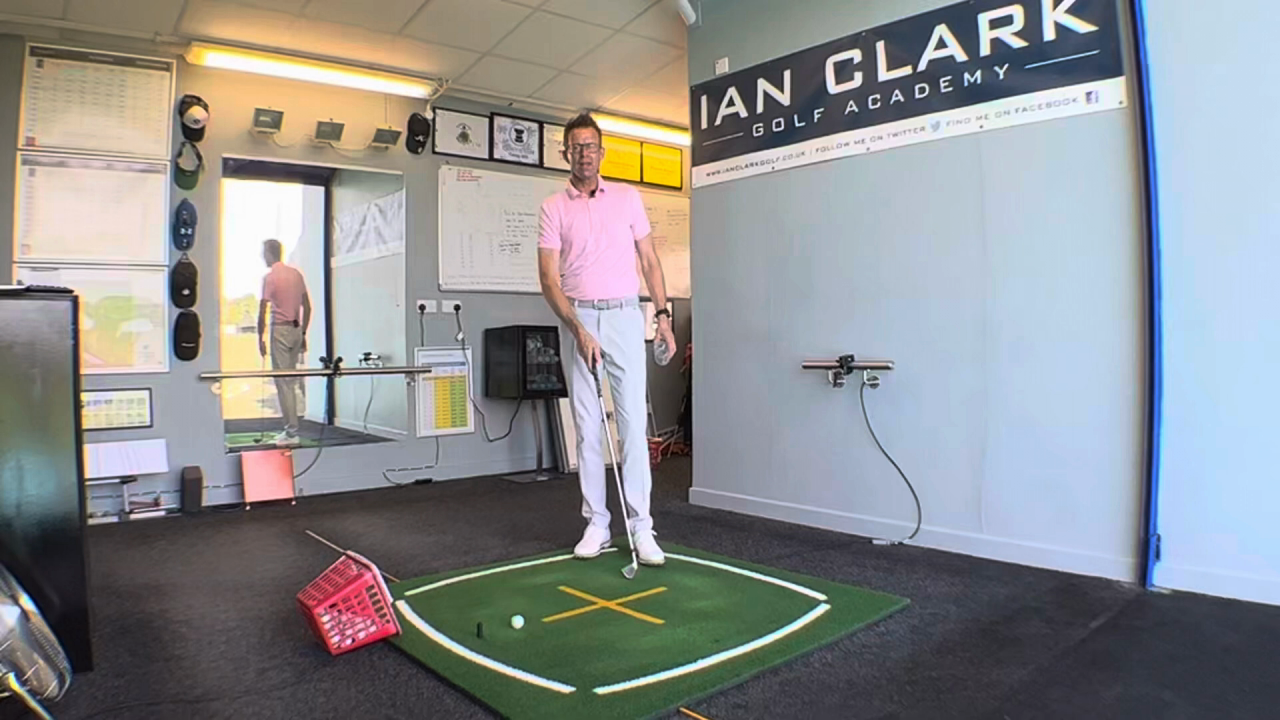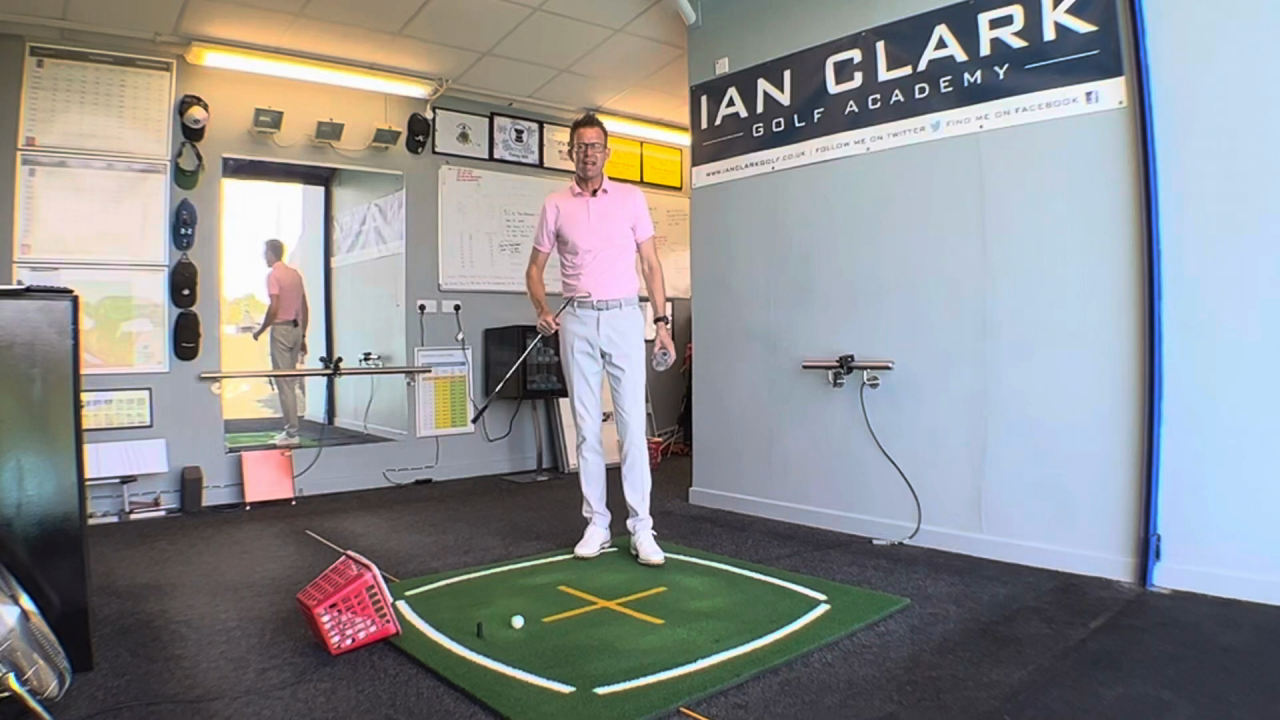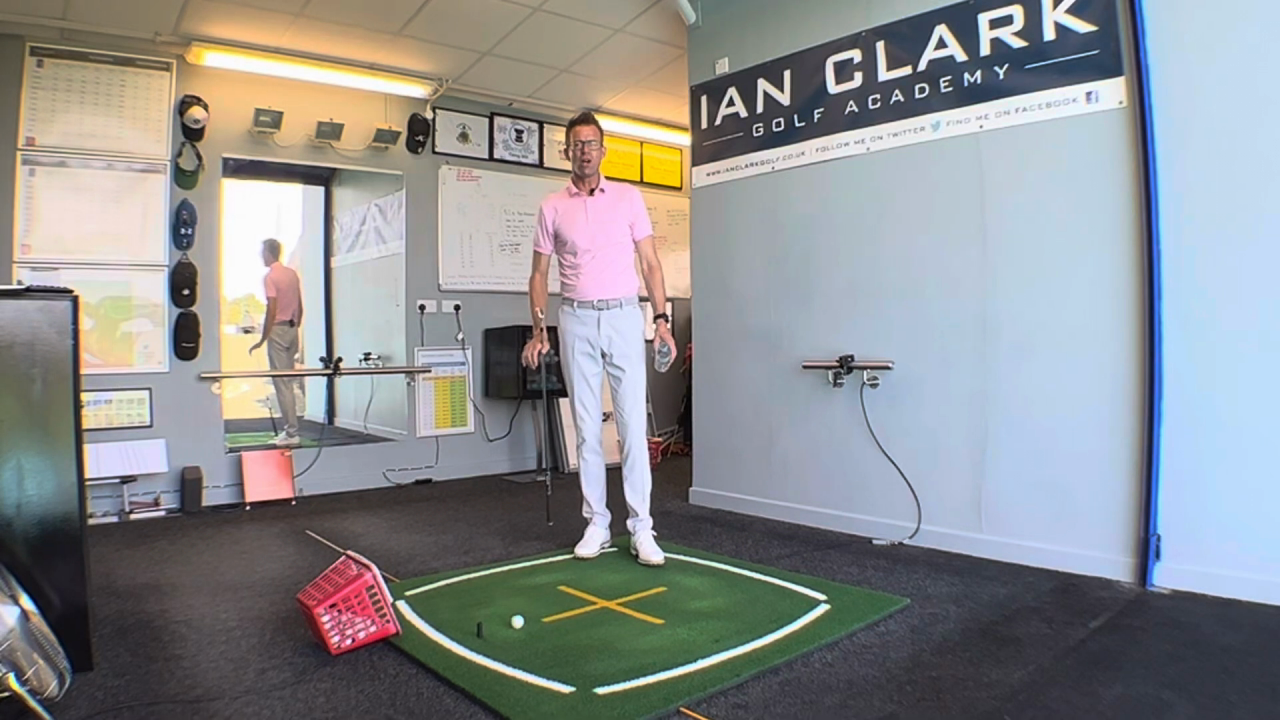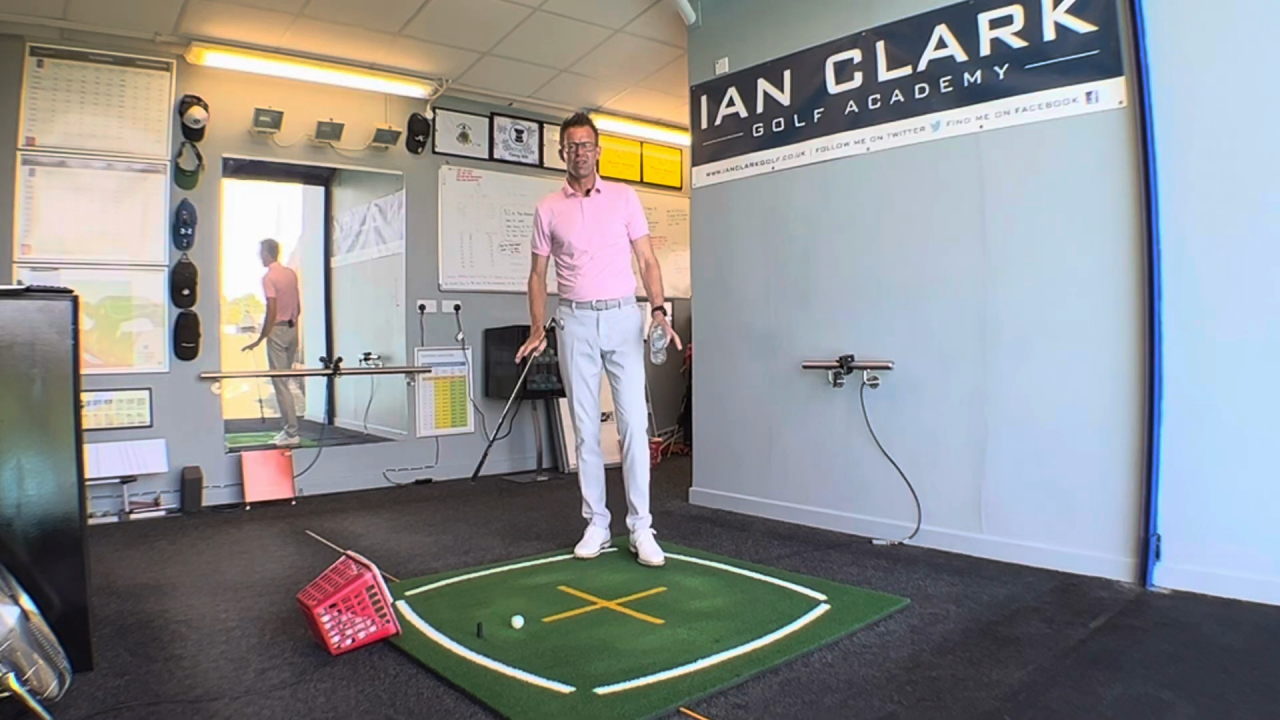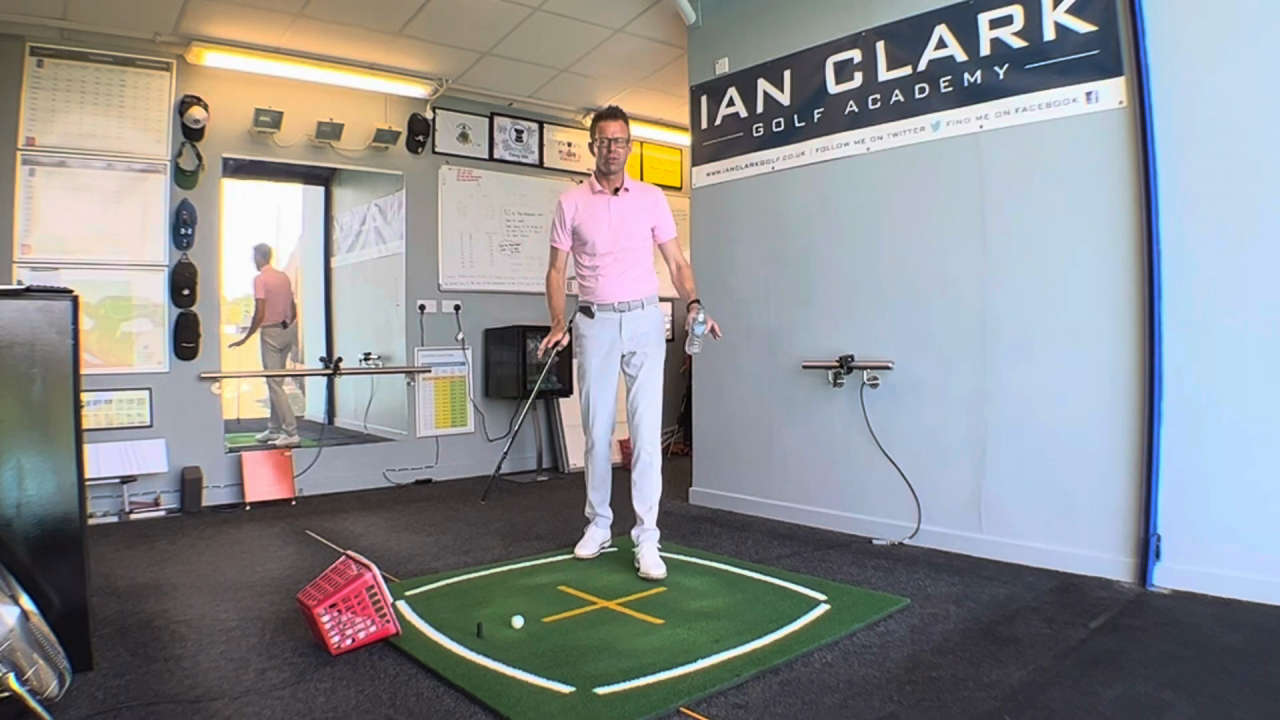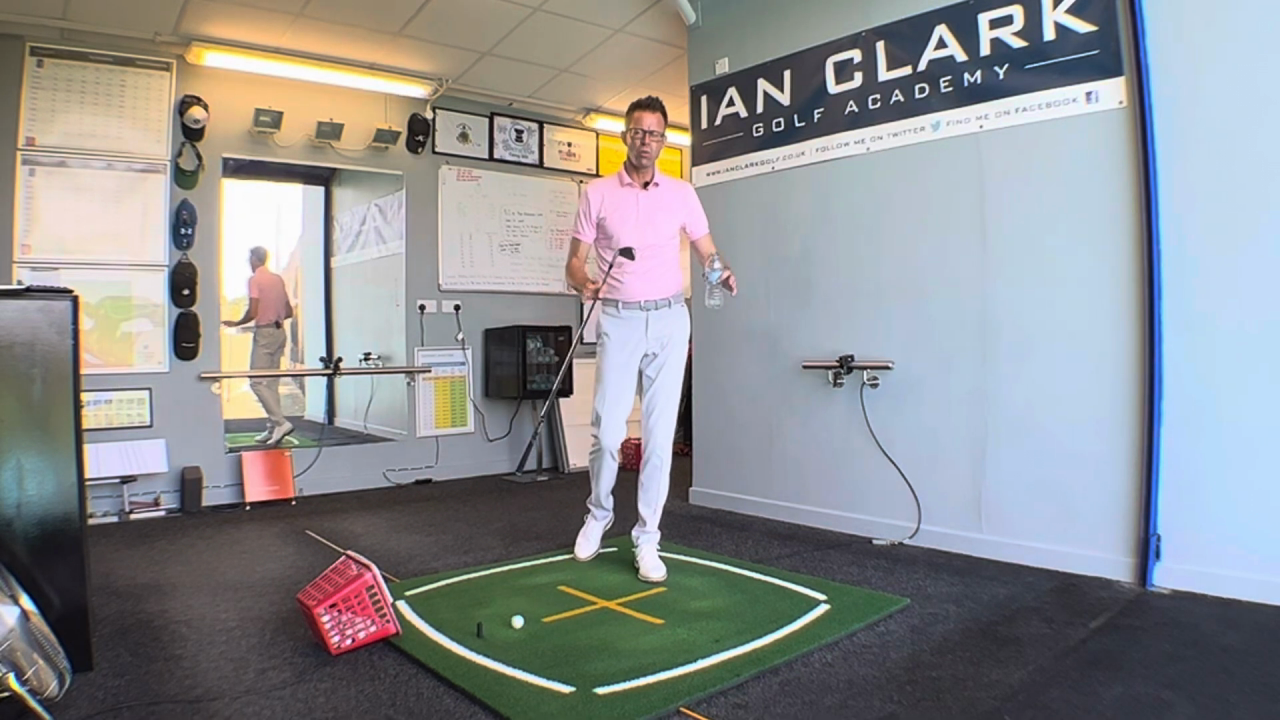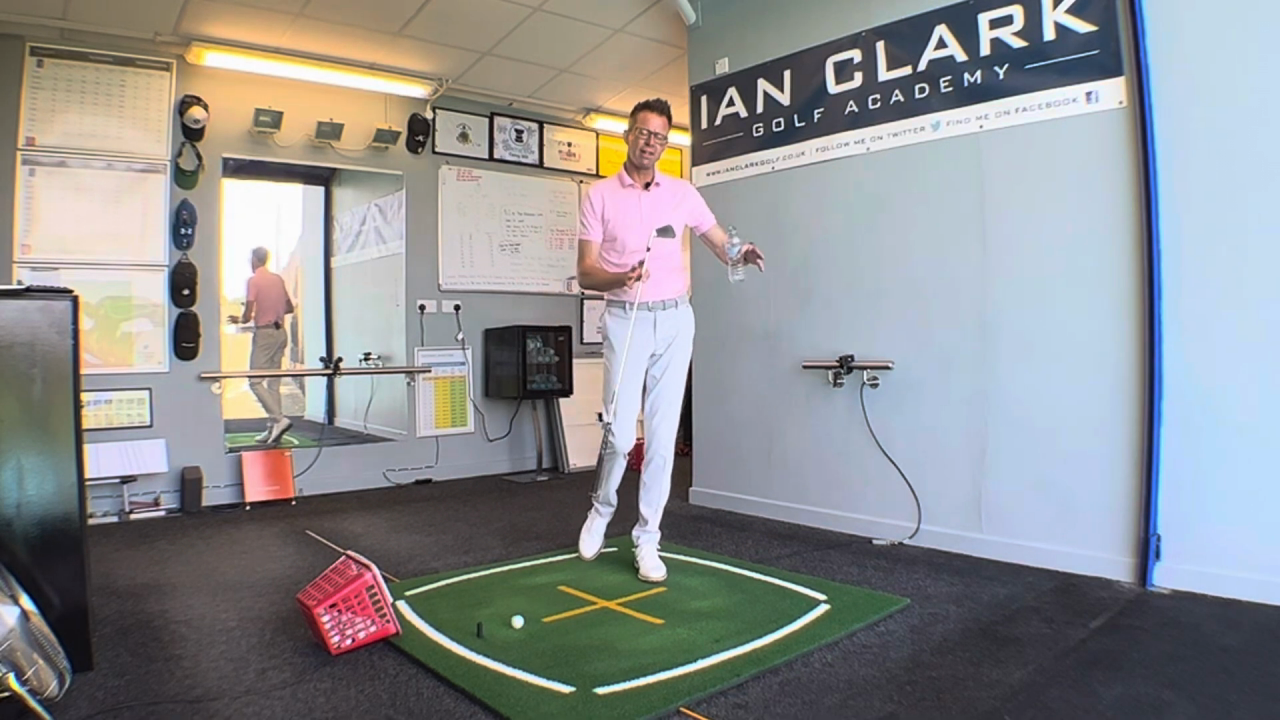
dt=0.7s
person 1, frame 1
left shoulder: (627, 197)
right shoulder: (553, 207)
left elbow: (649, 261)
right elbow: (549, 278)
left wrist: (662, 314)
right wrist: (579, 329)
left hip: (624, 316)
right hip: (578, 323)
left knee: (633, 423)
right knee: (587, 427)
left ankle: (640, 527)
right ankle: (596, 524)
person 1, frame 2
left shoulder: (632, 198)
right shoulder: (555, 205)
left elbow: (651, 263)
right elbow: (535, 267)
left wrist: (662, 321)
right wrist: (542, 310)
left hip: (624, 317)
right hip: (577, 323)
left knee: (633, 422)
right knee: (587, 426)
left ankle: (640, 527)
right ankle: (596, 523)
person 1, frame 3
left shoulder: (629, 197)
right shoulder: (552, 207)
left elbow: (650, 262)
right elbow: (539, 274)
left wrist: (661, 318)
right wrist: (538, 329)
left hip: (624, 317)
right hip: (576, 321)
left knee: (633, 423)
right knee: (587, 427)
left ankle: (641, 527)
right ankle: (596, 523)
person 1, frame 4
left shoulder: (624, 197)
right shoulder: (547, 208)
left elbow: (647, 260)
right elbow: (538, 275)
left wrist: (659, 311)
right wrist: (537, 329)
left hip: (622, 317)
right hip: (574, 322)
left knee: (633, 422)
right knee: (585, 427)
left ankle: (640, 525)
right ankle: (596, 523)
person 1, frame 5
left shoulder: (652, 197)
right shoulder: (570, 202)
left elbow: (676, 261)
right elbow: (557, 270)
left wrist: (693, 304)
right wrist: (558, 322)
left hip: (645, 320)
right hip: (595, 322)
left knee: (646, 430)
right knee: (597, 431)
left ankle: (646, 539)
right ankle: (598, 523)
person 1, frame 6
left shoulder: (681, 193)
right shoulder: (596, 193)
left elbow: (708, 252)
right elbow: (575, 260)
left wrist: (721, 273)
right wrist: (585, 283)
left hip: (668, 321)
right hip: (618, 321)
left knee: (659, 436)
right knee: (607, 431)
left ankle: (646, 540)
right ankle: (598, 514)
person 1, frame 7
left shoulder: (684, 192)
right shoulder: (599, 195)
left elbow: (722, 246)
right elbow: (586, 273)
left wrist: (743, 254)
right wrist: (621, 277)
left hip: (675, 320)
right hip: (625, 320)
left knee: (662, 437)
right knee: (619, 433)
left ankle: (647, 540)
right ankle: (602, 508)
person 2, frame 1
left shoulder: (270, 277)
right shoulder: (296, 273)
left elbow: (263, 312)
right elbow: (307, 307)
left wrist: (261, 339)
right wrist: (303, 334)
left hip: (280, 330)
right hip: (296, 329)
left knee: (283, 383)
right knee: (290, 382)
left ankle: (292, 433)
right ankle: (290, 429)
person 2, frame 2
left shoulder: (273, 275)
right shoulder: (295, 274)
left elbow: (274, 309)
right elbow: (305, 309)
left wrist: (260, 331)
right wrist: (303, 336)
left hip: (281, 330)
right hip: (295, 329)
left knee: (284, 383)
right knee: (290, 382)
left ankle: (292, 433)
right ankle: (290, 429)
person 2, frame 3
left shoulder: (270, 276)
right shoulder: (292, 274)
left elbow: (272, 311)
left wrist: (262, 339)
left hip: (278, 330)
right hip: (292, 330)
left knee: (281, 383)
right knee: (288, 383)
left ankle: (292, 433)
right ankle: (289, 429)
person 2, frame 4
left shoulder: (269, 277)
right shoulder: (291, 274)
left elbow: (271, 312)
left wrist: (259, 340)
left hip: (277, 331)
right hip: (292, 330)
left knee: (280, 384)
right knee: (284, 383)
left ankle: (292, 433)
right ankle: (288, 429)
person 2, frame 5
left shoulder: (260, 279)
right shoulder: (284, 277)
left elbow: (260, 315)
right elbow: (293, 312)
left wrist: (245, 338)
left hip: (271, 333)
right hip: (287, 332)
left knee: (275, 385)
right knee: (275, 383)
left ankle: (291, 432)
right ankle: (274, 430)
person 2, frame 6
left shoulder: (255, 279)
right shoulder: (278, 279)
left elbow: (253, 313)
right elbow: (289, 312)
left wrist: (236, 323)
left hip: (264, 333)
right hip: (279, 332)
left knee: (257, 381)
right knee: (271, 382)
left ankle: (281, 422)
right ankle: (273, 429)
person 2, frame 7
left shoulder: (254, 280)
right shoulder: (278, 279)
left elbow: (248, 316)
right elbow: (290, 308)
left wrist: (239, 320)
left hip: (264, 334)
right hip: (279, 333)
left knee: (256, 381)
right knee: (273, 382)
left ankle: (279, 420)
right ankle: (273, 428)
